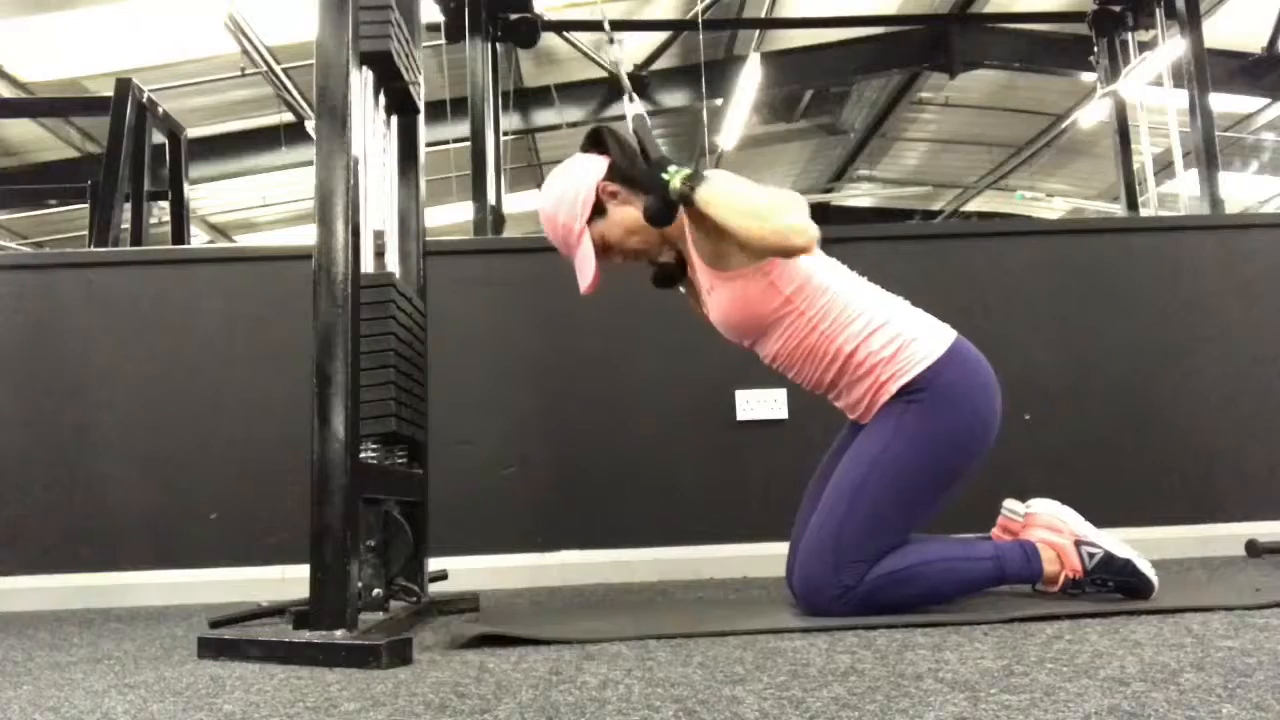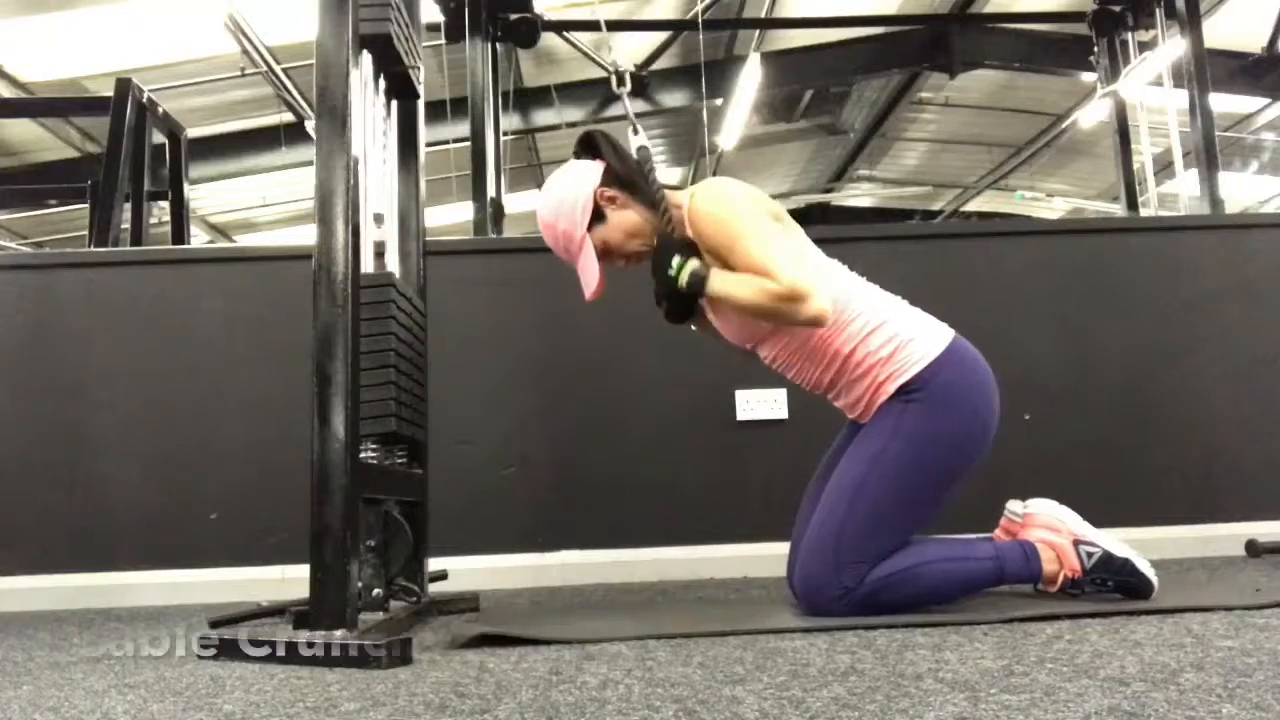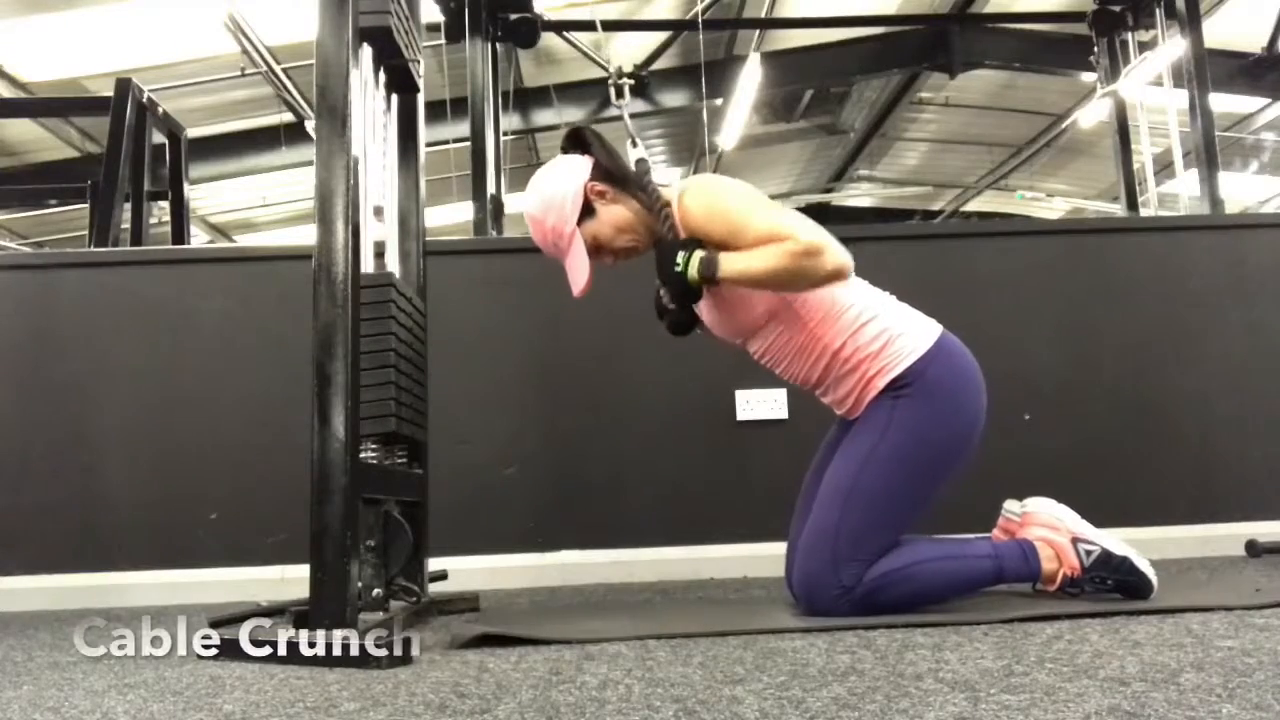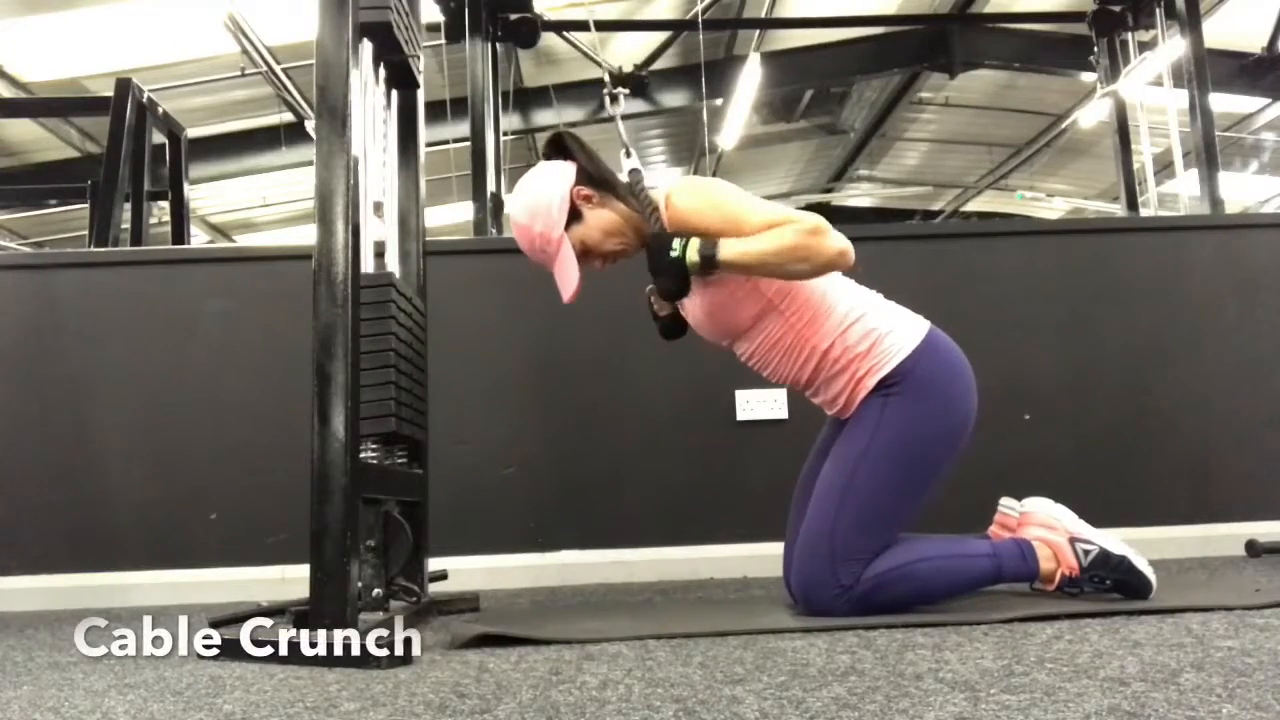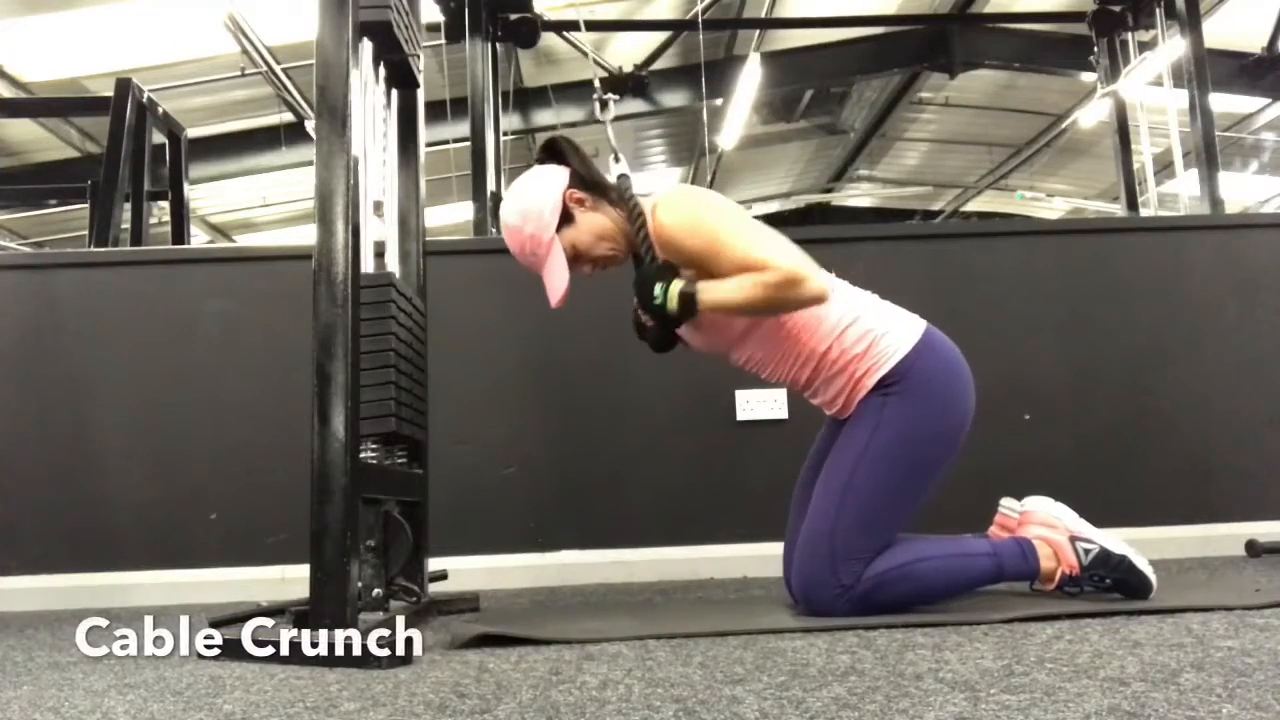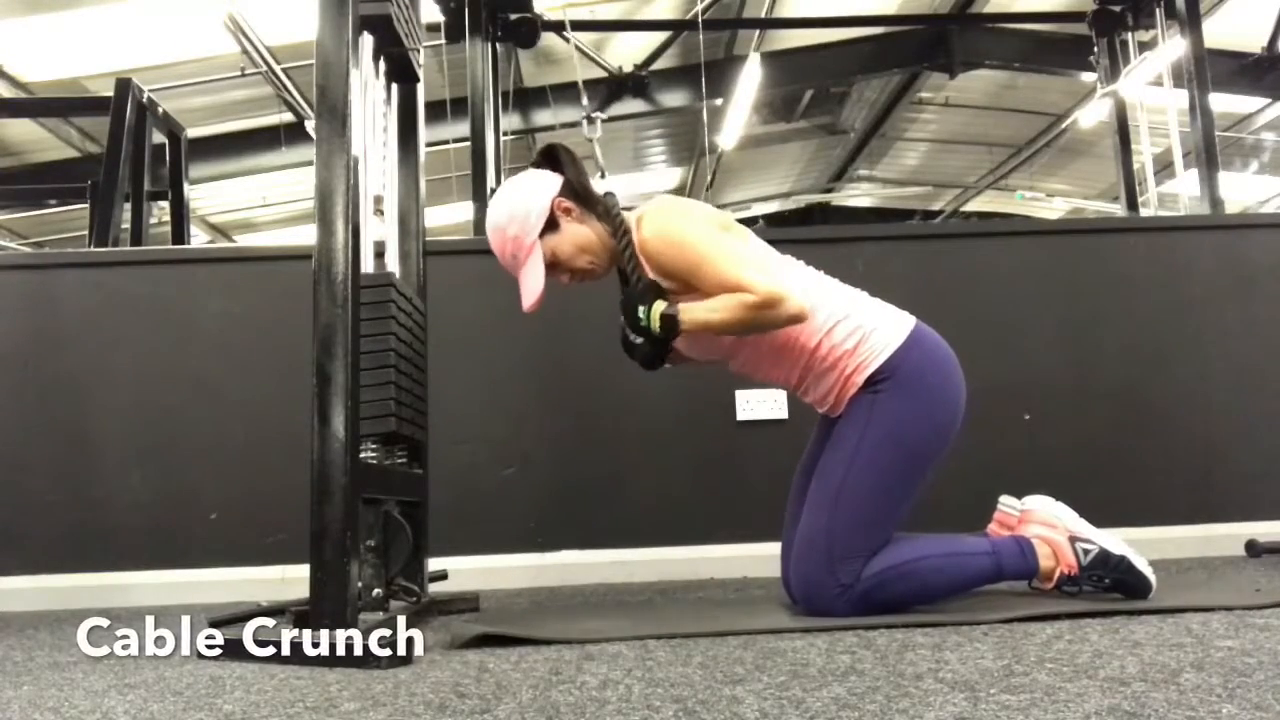
dt=0.3s
person 1, frame 1
left shoulder: (711, 192)
right shoulder: (693, 246)
left elbow: (794, 230)
left wrist: (689, 191)
right wrist: (684, 283)
left hip: (937, 389)
right hip: (901, 397)
left knee: (827, 586)
right knee: (811, 575)
left ankle: (1056, 557)
right ankle: (1018, 534)
person 1, frame 2
left shoulder: (711, 206)
right shoulder: (687, 246)
left elbow: (809, 303)
left wrist: (697, 277)
right wrist: (693, 306)
left hip: (936, 388)
right hip: (899, 396)
left knee: (827, 587)
right knee: (813, 574)
left ankle: (1054, 557)
right ankle: (1017, 534)
person 1, frame 3
left shoulder: (698, 203)
right shoulder: (680, 241)
left elbow: (828, 260)
left wrist: (706, 267)
right wrist: (692, 310)
left hip: (923, 384)
right hip: (886, 393)
left knee: (828, 586)
right knee: (811, 574)
left ankle: (1054, 555)
right ankle: (1016, 535)
person 1, frame 4
left shoulder: (686, 205)
right shoulder: (670, 246)
left elbow: (829, 246)
left wrist: (705, 254)
right wrist: (678, 311)
left hip: (912, 380)
right hip: (876, 391)
left knee: (826, 587)
right knee: (810, 574)
left ankle: (1052, 555)
right ankle: (1012, 532)
person 1, frame 5
left shoulder: (675, 216)
right shoulder: (659, 255)
left elbow: (804, 285)
left wrist: (684, 297)
right wrist: (670, 323)
left hip: (911, 380)
right hip: (876, 390)
left knee: (827, 588)
right knee: (809, 575)
left ankle: (1052, 556)
right ankle: (1015, 530)
person 1, frame 6
left shoulder: (660, 229)
right shoulder: (644, 259)
left elbow: (783, 302)
left wrist: (668, 316)
right wrist: (665, 346)
left hip: (902, 377)
right hip: (873, 384)
left knee: (825, 588)
right knee: (807, 577)
left ankle: (1051, 554)
right ankle: (1014, 529)
